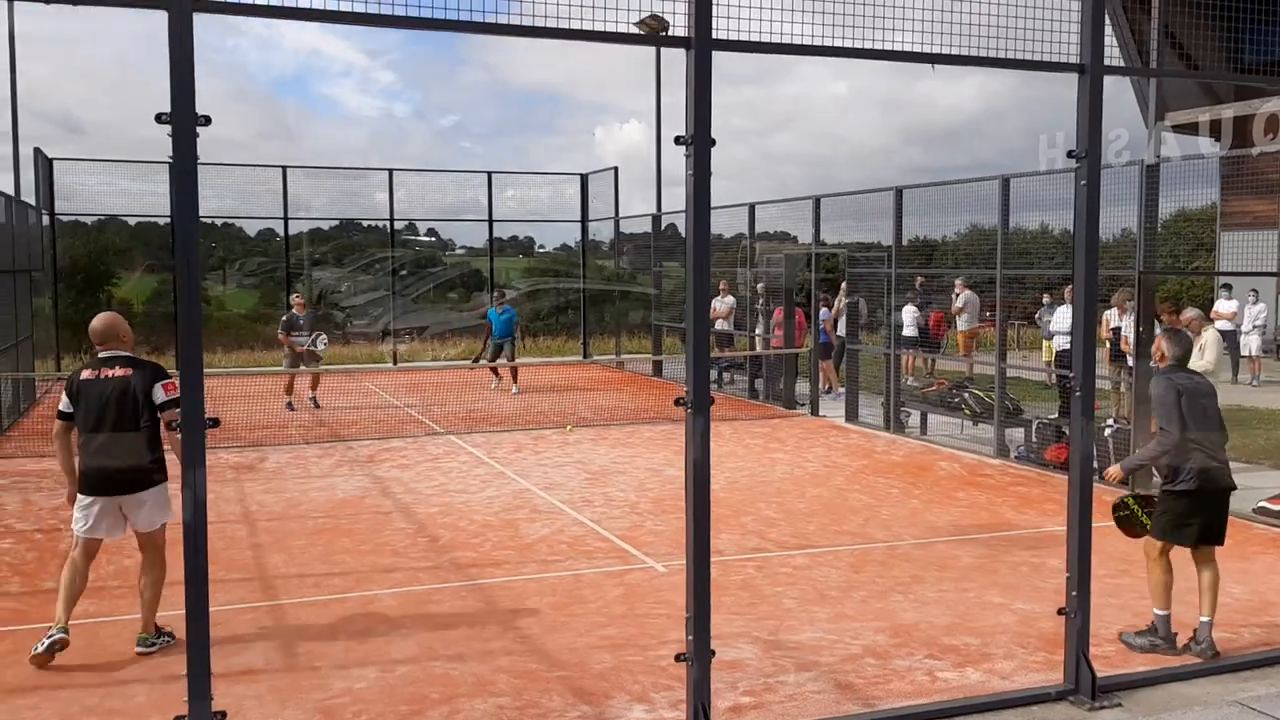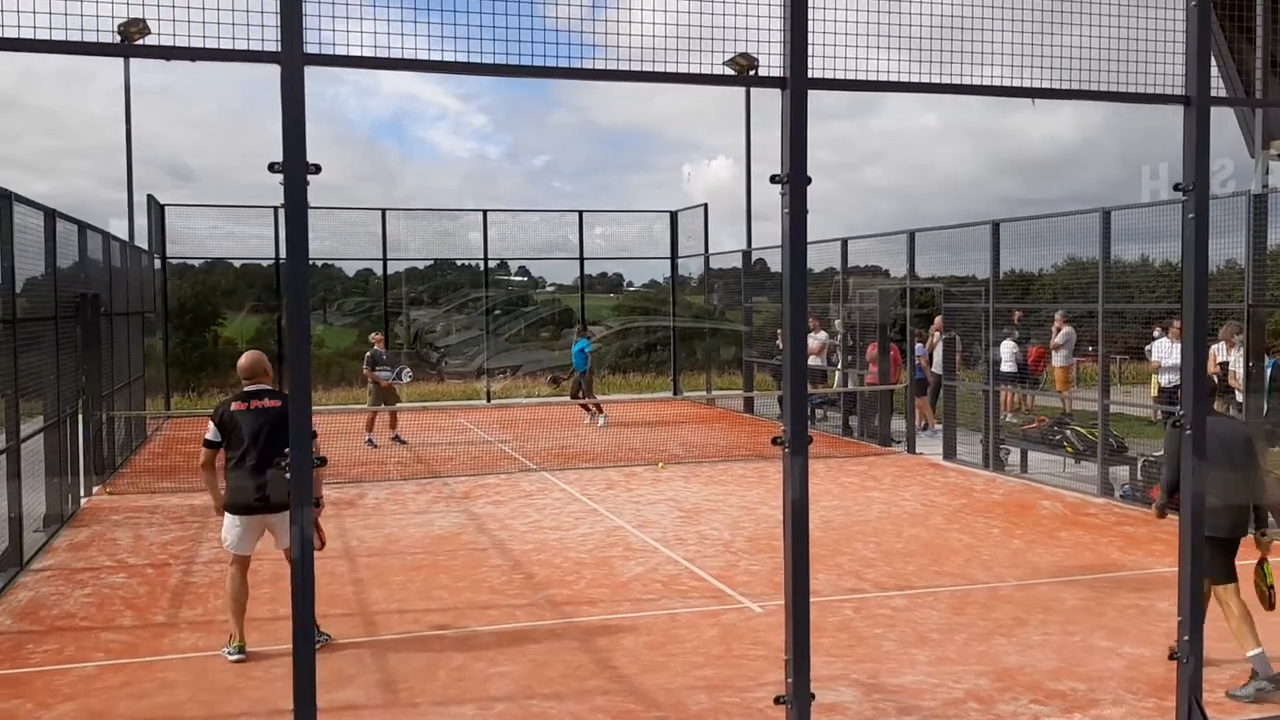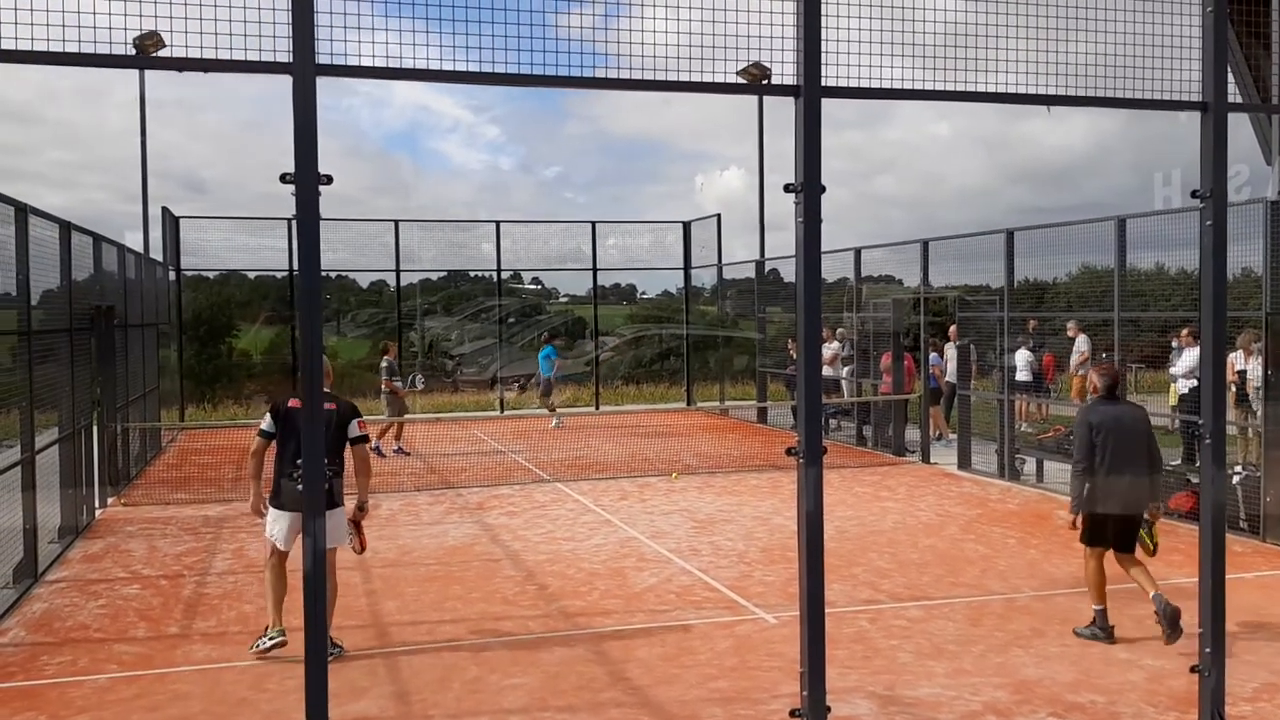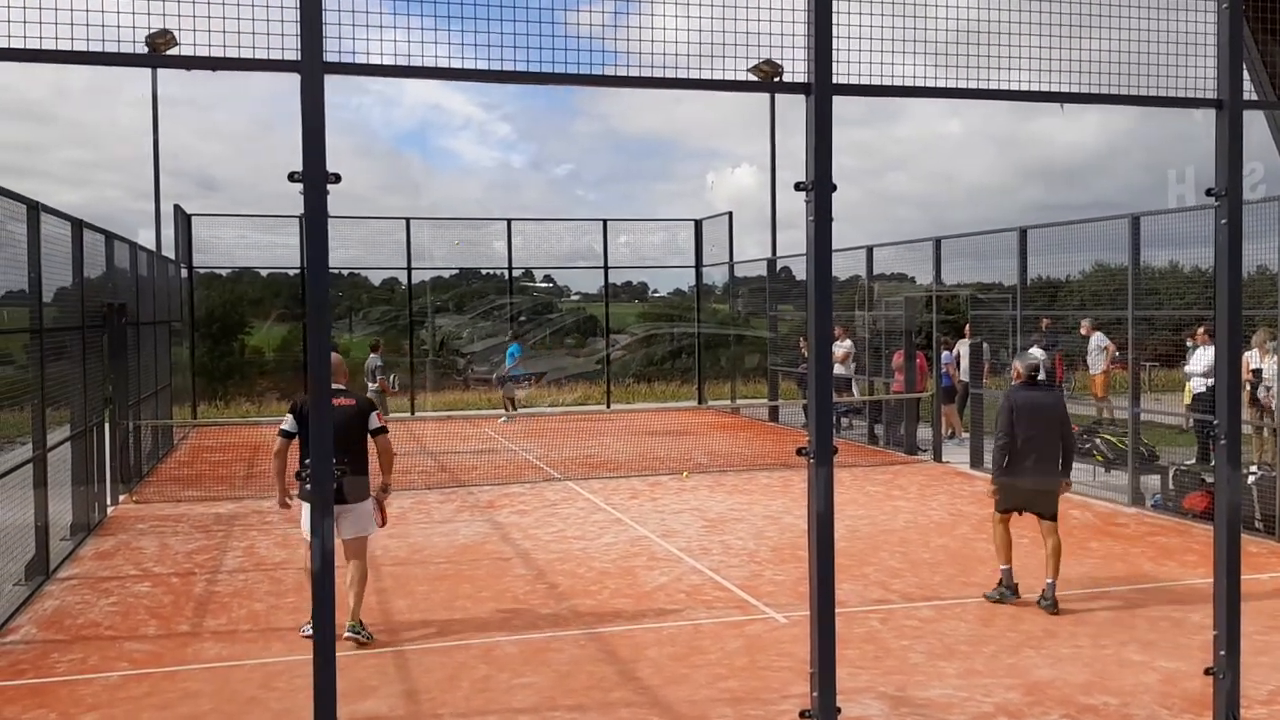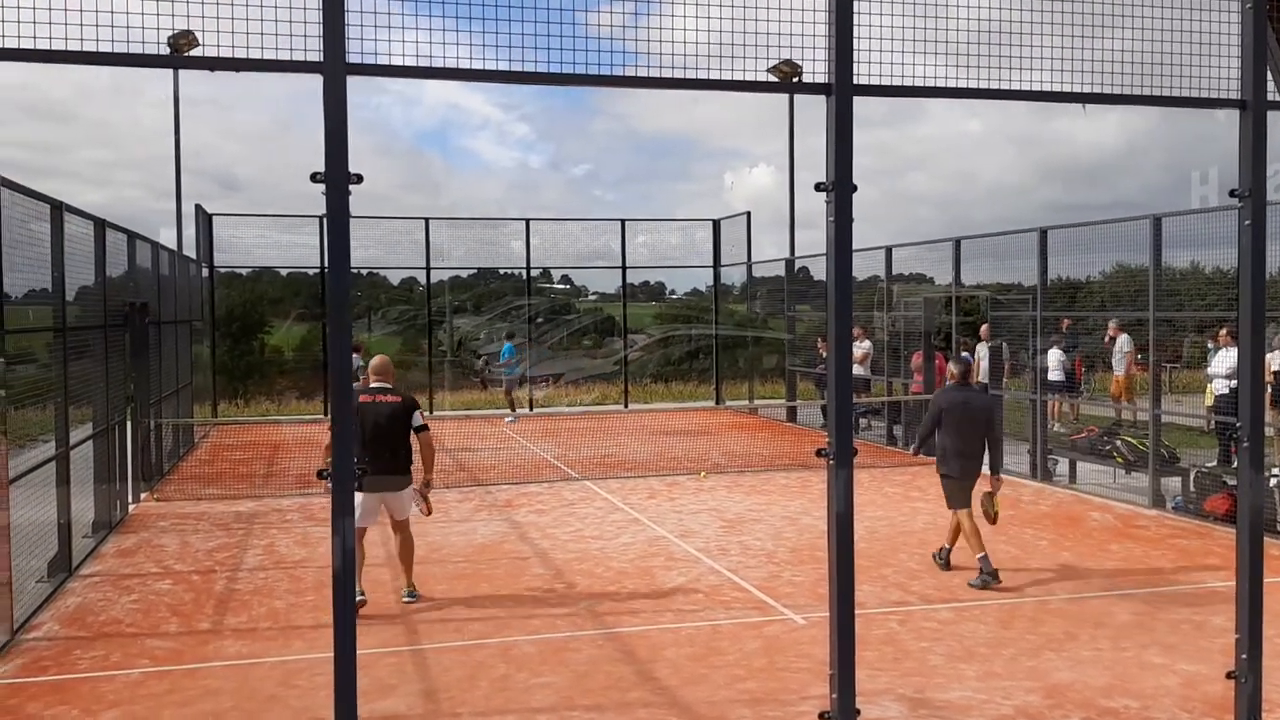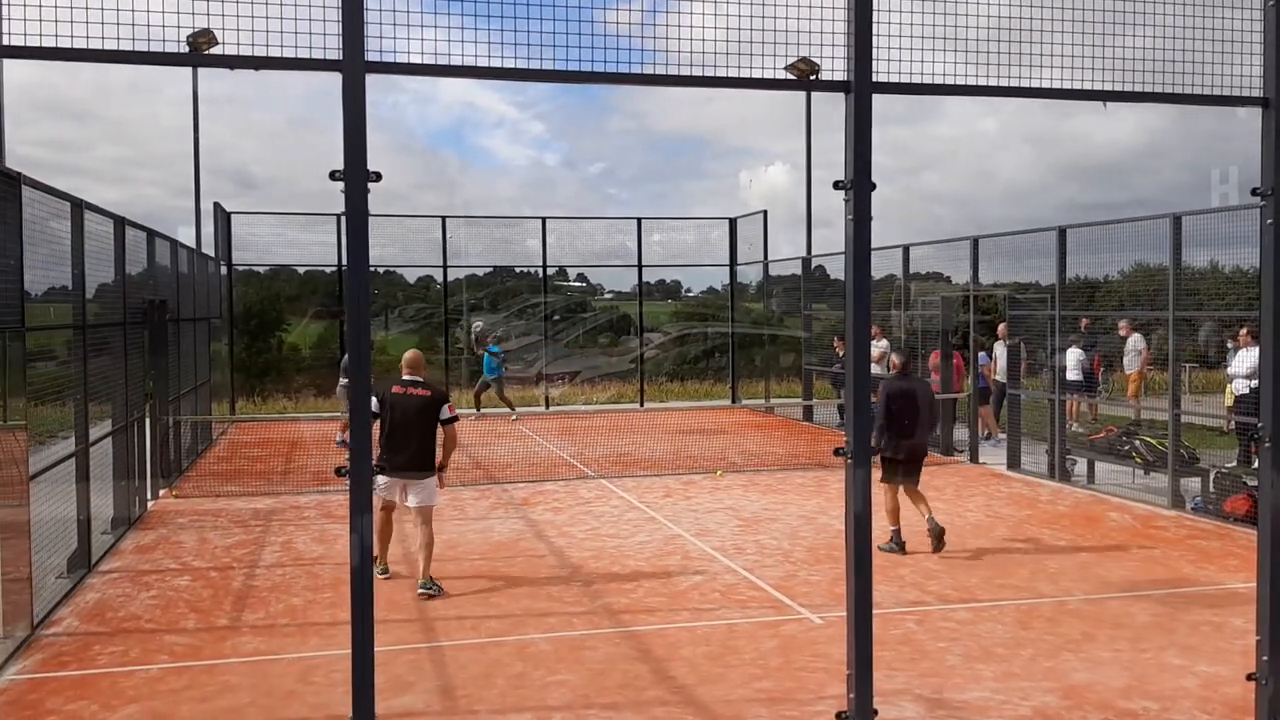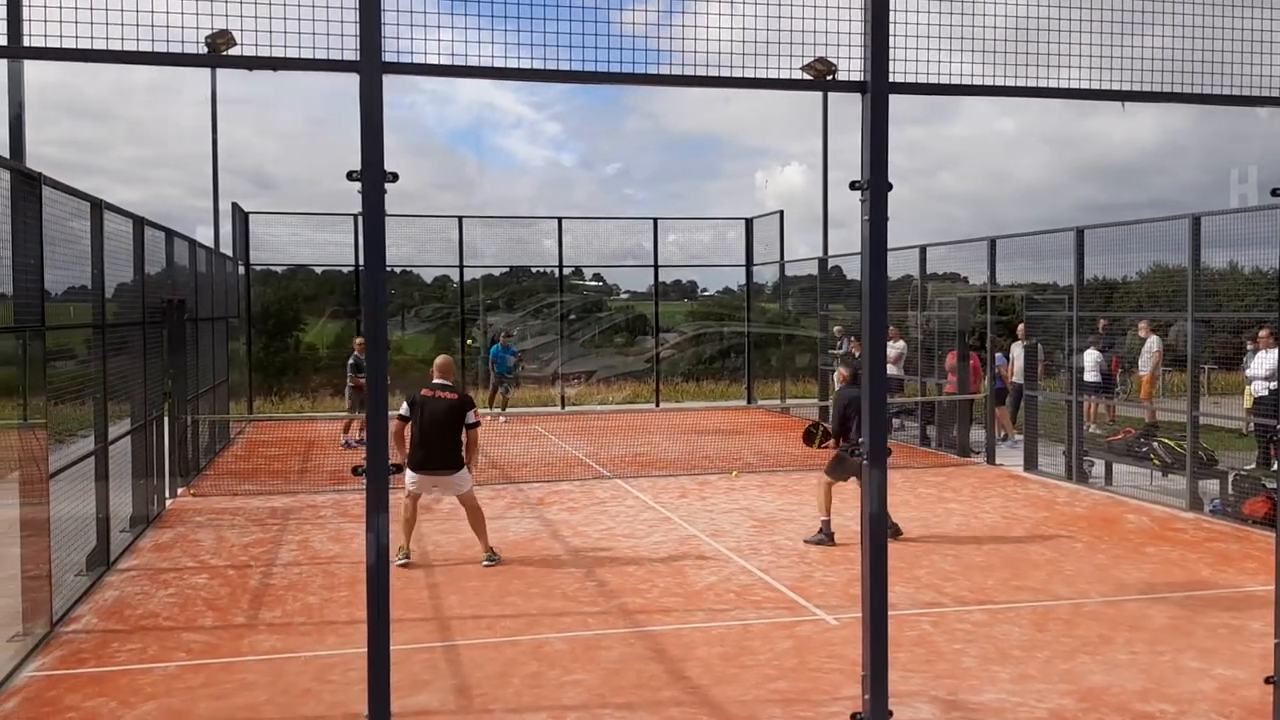
dt=0.7s
person 1, frame 1
left shoulder: (77, 378)
right shoulder: (152, 373)
left elbow: (61, 435)
right elbow: (173, 427)
left wrist: (71, 483)
left hip: (94, 481)
right hip: (144, 478)
left knee: (80, 556)
right knee: (153, 552)
left ankle: (58, 629)
right ankle: (147, 632)
person 1, frame 2
left shoulder: (223, 410)
right shoulder: (291, 406)
left elbow: (206, 463)
left wrist: (217, 498)
right wrist: (317, 495)
left hip: (240, 503)
right hip: (282, 500)
left knee: (238, 567)
left ankle: (237, 641)
person 1, frame 3
left shoulder: (281, 407)
right shoulder: (346, 410)
left elbow: (256, 452)
right elbow: (361, 458)
left wrist: (255, 492)
right wrist: (362, 500)
left hip: (284, 499)
right hip: (327, 500)
left knee: (276, 560)
right knee: (326, 568)
left ankle: (274, 629)
right ankle: (324, 641)
person 1, frame 4
left shoulder: (301, 405)
right shoulder: (364, 405)
left elbow: (279, 450)
right elbow: (384, 446)
left wrist: (281, 488)
right wrist: (386, 481)
right hip: (354, 492)
left knee: (314, 550)
right knee: (356, 557)
left ankle: (316, 618)
right ankle: (354, 622)
person 1, frame 5
left shoulder: (351, 402)
right shoulder: (408, 403)
left elbow: (330, 445)
right elbow: (427, 444)
right wrist: (427, 480)
left hip: (363, 481)
right hip: (399, 480)
left knee: (355, 537)
right knee: (402, 530)
left ankle: (357, 589)
right ankle: (409, 588)
person 1, frame 6
left shoulder: (384, 393)
right shoulder: (438, 395)
right elbow: (451, 435)
right wrist: (443, 465)
left hip: (389, 466)
right hip: (422, 469)
left knee: (385, 510)
right knee: (424, 524)
left ankle: (381, 564)
right ankle: (425, 579)
person 1, frame 7
left shoulder: (415, 396)
right shoulder: (464, 400)
left elbow: (397, 430)
right elbow: (472, 437)
left wrist: (402, 456)
right wrist: (470, 462)
left hip: (419, 464)
right hip: (450, 466)
left knee: (411, 499)
right knee: (472, 505)
left ankle: (404, 551)
right ankle: (487, 552)
person 2, frame 1
left shoulder: (1163, 382)
right shoulder: (1201, 382)
left elbow: (1169, 436)
left wrist: (1127, 466)
left hip: (1186, 480)
right hip: (1217, 479)
left knee: (1156, 550)
right knee: (1205, 557)
left ankle: (1161, 633)
right ankle: (1204, 638)
person 2, frame 2
left shoulder: (1181, 425)
right shoulder: (1239, 428)
left elbow: (1171, 478)
left wrist: (1161, 505)
left hip: (1207, 519)
right hip: (1236, 518)
left knee: (1228, 595)
right knee: (1205, 577)
person 2, frame 3
left shoulder: (1089, 415)
right shoulder: (1138, 412)
left elbow: (1082, 465)
right elbow: (1155, 460)
left wrist: (1076, 508)
right wrist: (1154, 499)
left hip: (1102, 501)
right hip: (1136, 500)
left knee: (1093, 556)
right knee: (1127, 558)
left ankle: (1101, 624)
right ankle: (1162, 606)
person 2, frame 4
left shoulder: (1011, 398)
right shoulder: (1055, 398)
left elbow: (1003, 441)
right elbow: (1068, 440)
left wrist: (994, 478)
right wrist: (1065, 475)
left hip: (1017, 476)
right hip: (1049, 478)
left knee: (1000, 521)
right knee: (1050, 532)
left ankle: (1007, 585)
right ankle: (1049, 594)
person 2, frame 5
left shoulder: (942, 397)
right shoulder: (984, 399)
left elbow: (927, 429)
right elbow: (994, 438)
left wrist: (916, 447)
right wrist: (995, 472)
left hip: (950, 465)
right hip: (973, 466)
left knee: (964, 515)
right knee: (958, 509)
left ankle: (987, 571)
right ankle: (945, 553)
person 2, frame 6
left shoulder: (888, 385)
right shoulder: (924, 386)
left elbow: (881, 420)
right elbow: (933, 420)
left wrist: (875, 448)
left hip: (895, 448)
right hip: (918, 448)
left knee: (890, 491)
right knee: (911, 490)
left ankle: (896, 541)
right ankle: (933, 525)
person 2, frame 7
left shoulder: (842, 394)
left elbow: (837, 425)
left wrist: (835, 442)
left hip: (851, 450)
left knee: (824, 483)
left ankle: (826, 532)
right ankle: (889, 525)
